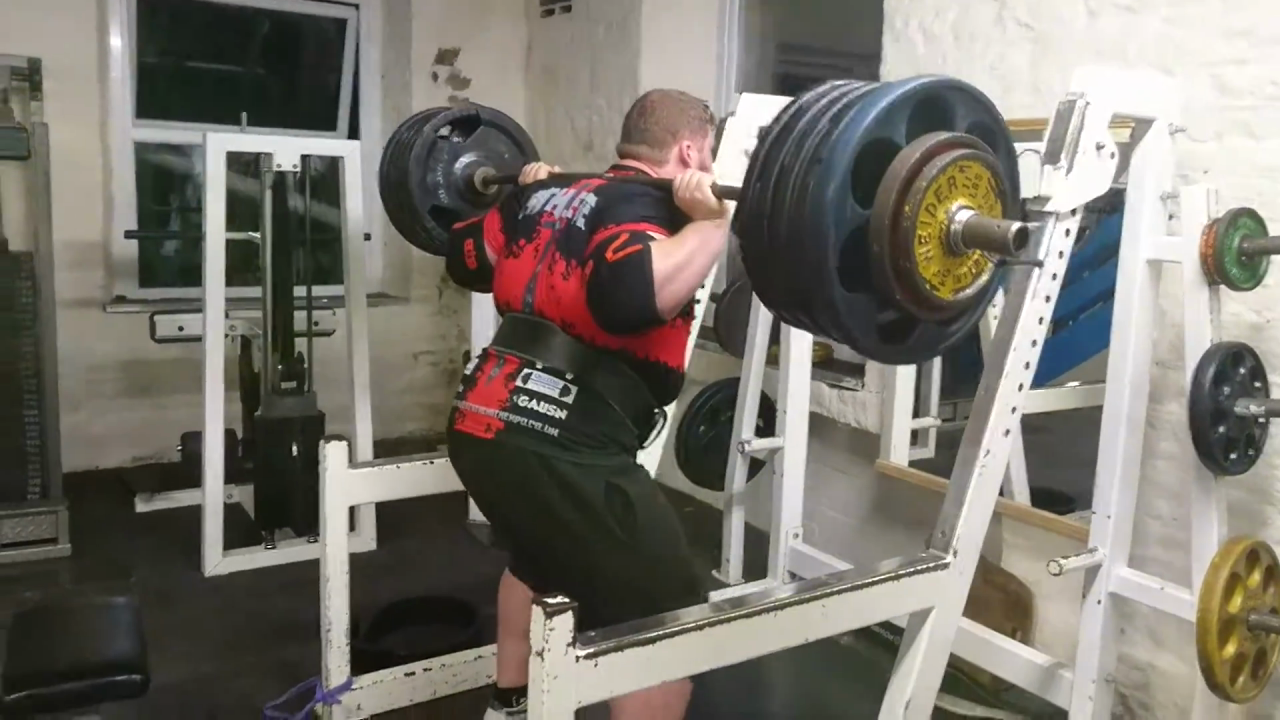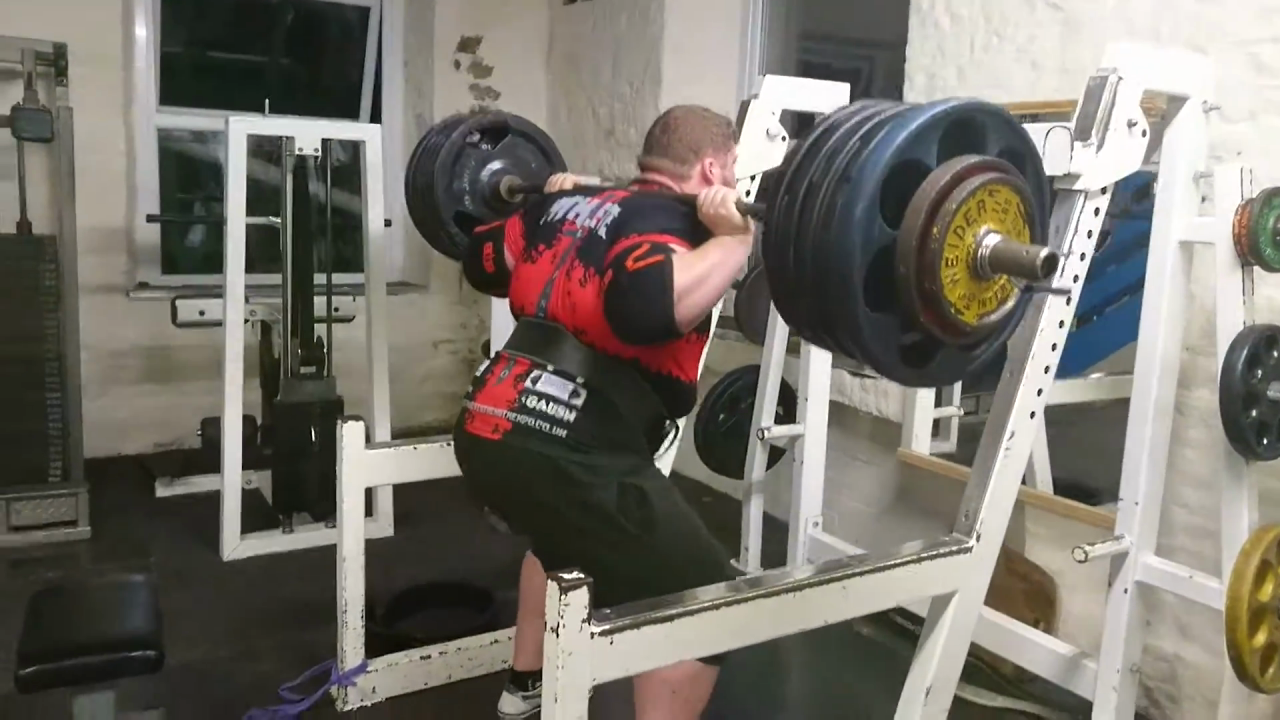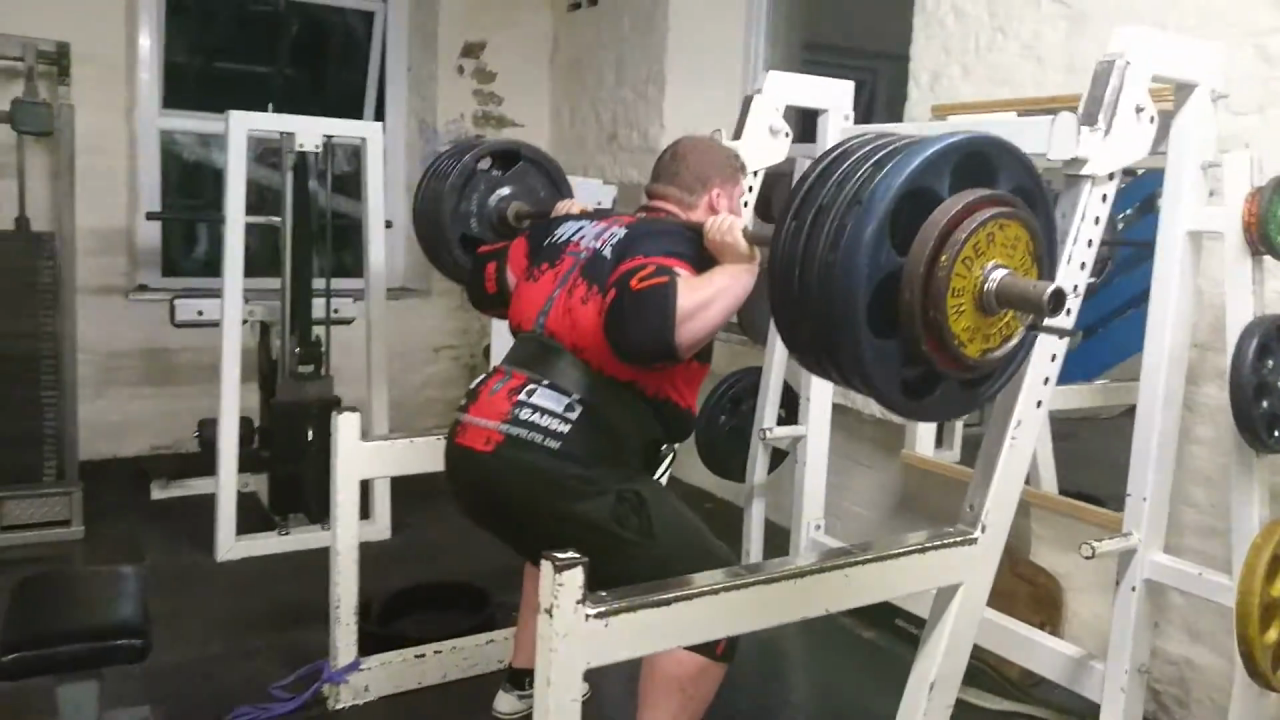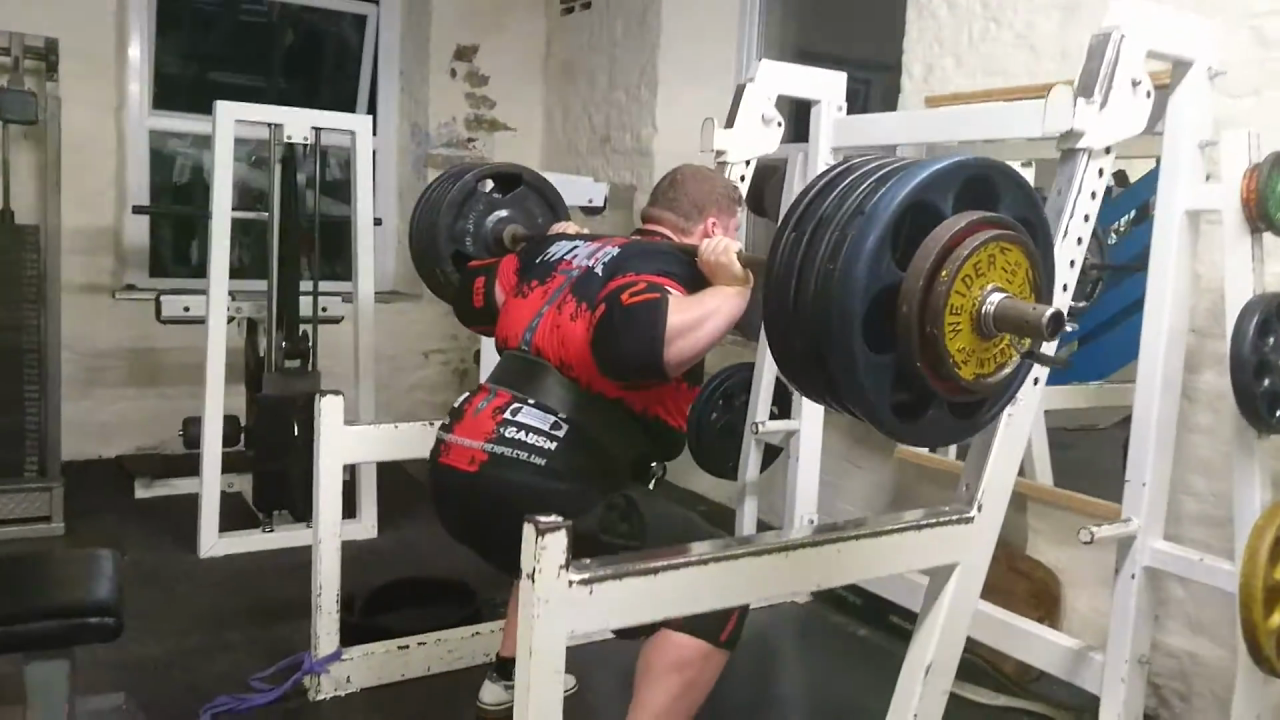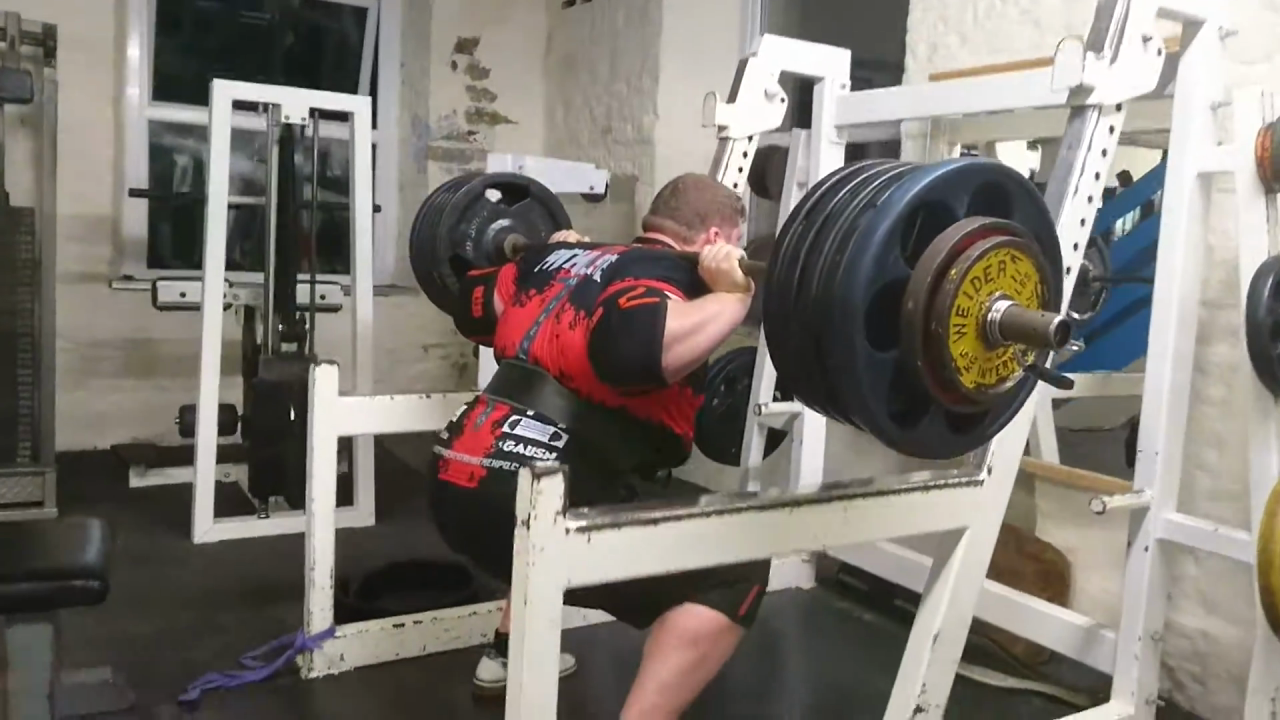
dt=0.2s
person 1, frame 1
left shoulder: (548, 195)
right shoulder: (648, 210)
left elbow: (465, 258)
right elbow: (628, 296)
right wrist: (711, 222)
left hip: (479, 427)
right hip: (558, 449)
left knee: (541, 554)
right knee: (673, 617)
person 1, frame 2
left shoulder: (568, 204)
right shoulder: (672, 222)
left elbow: (482, 262)
right elbow: (649, 308)
right wrist: (733, 237)
left hip: (486, 432)
right hip: (562, 453)
left knee: (566, 534)
person 1, frame 3
left shoulder: (574, 229)
right shoulder: (678, 249)
left elbow: (485, 283)
right elbow: (649, 330)
right wrist: (738, 267)
left hip: (477, 449)
right hip: (551, 468)
left knee: (568, 539)
person 1, frame 4
left shoulder: (566, 249)
right shoulder: (670, 271)
left elbow: (473, 300)
right elbow: (635, 346)
right wrist: (732, 289)
left hip: (461, 471)
right hip: (529, 484)
left knee: (570, 529)
person 1, frame 5
left shoulder: (563, 257)
right shoulder: (669, 278)
left elbow: (473, 307)
right elbow: (632, 349)
right wrist: (731, 295)
left hip: (461, 485)
right hip: (525, 501)
right knee: (734, 567)
left ankle: (508, 656)
